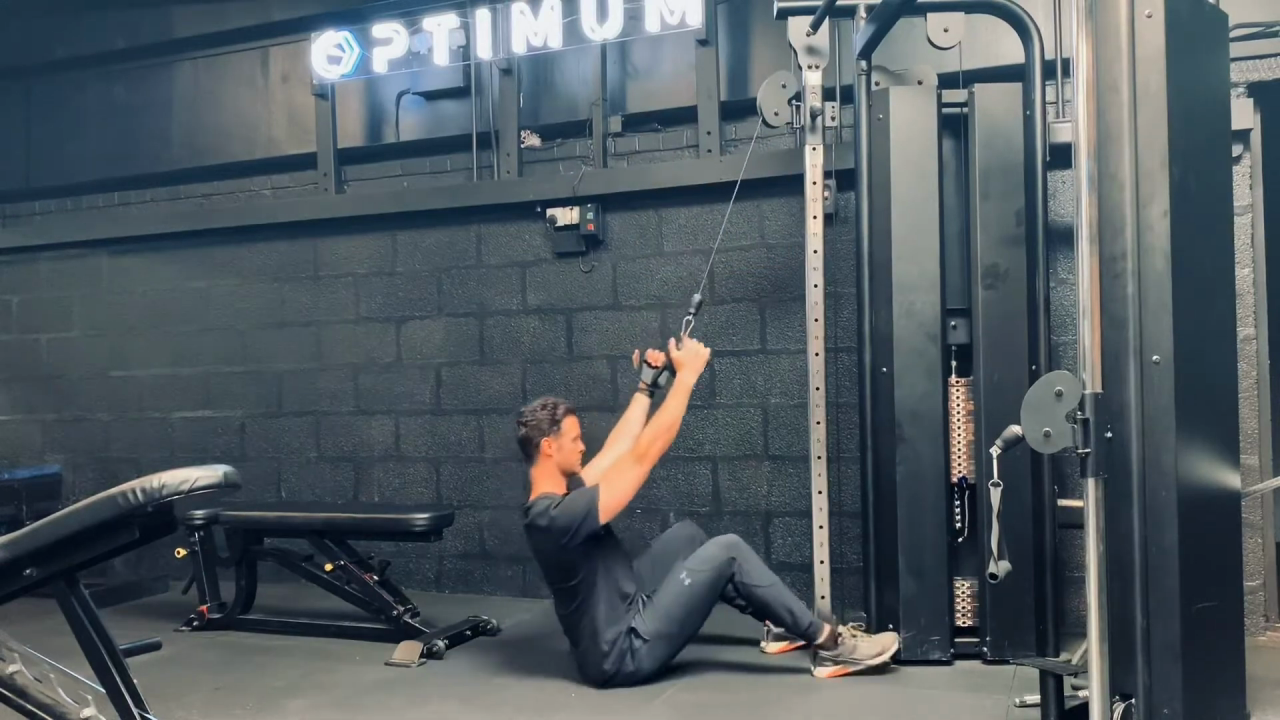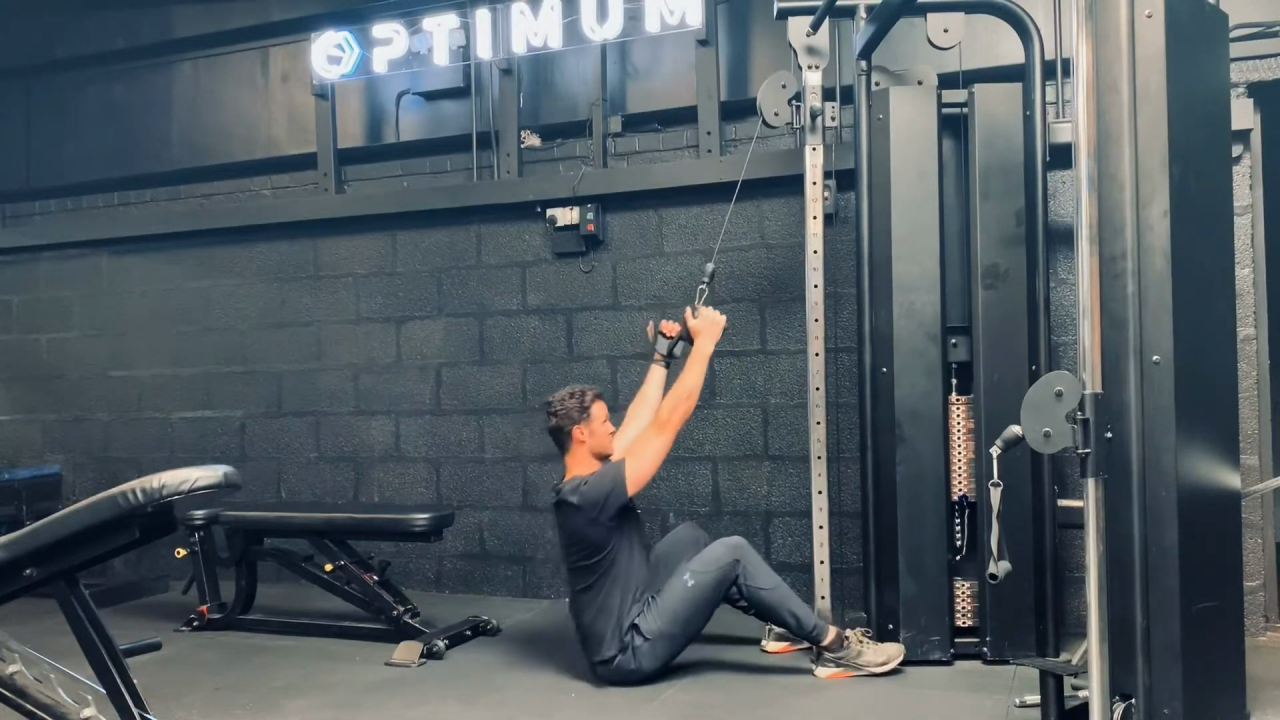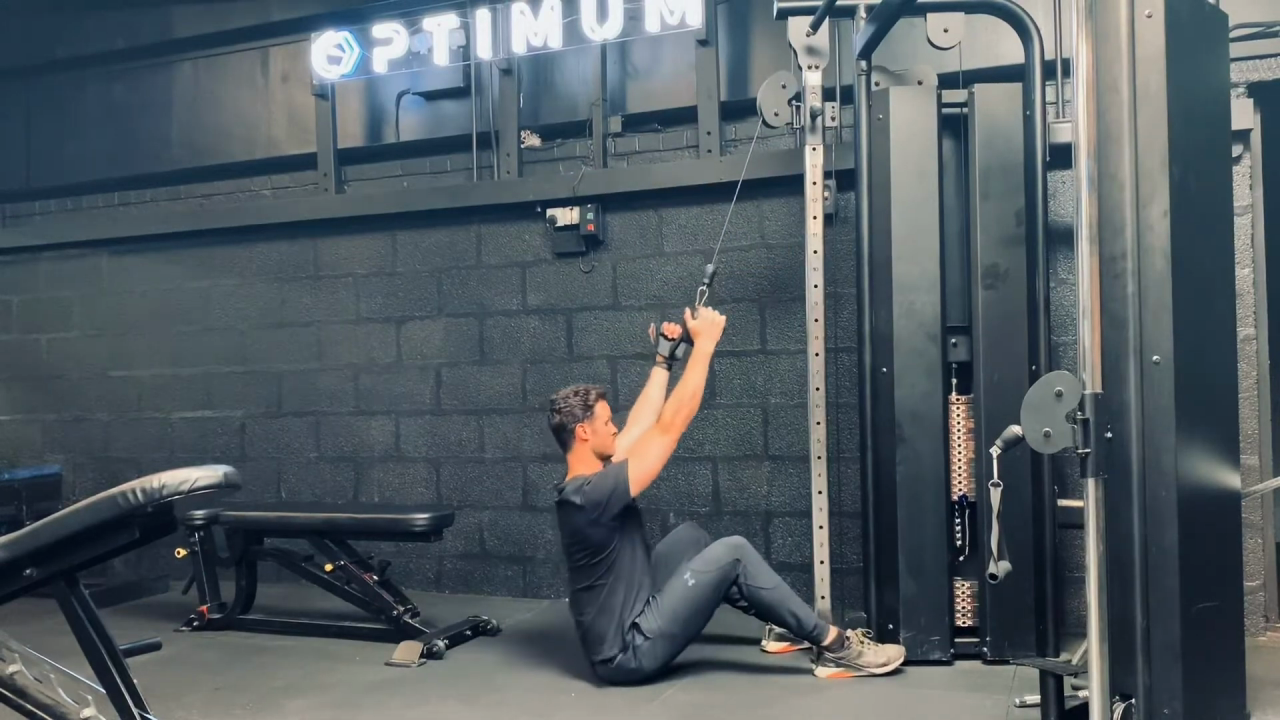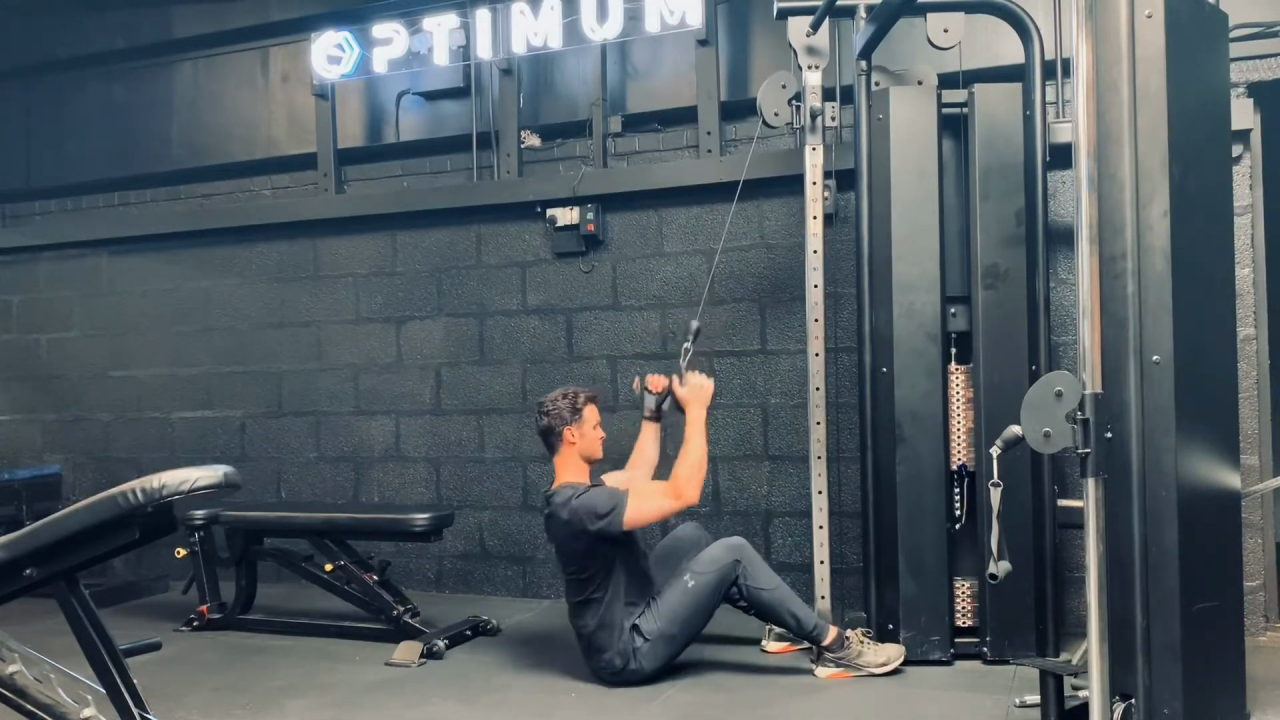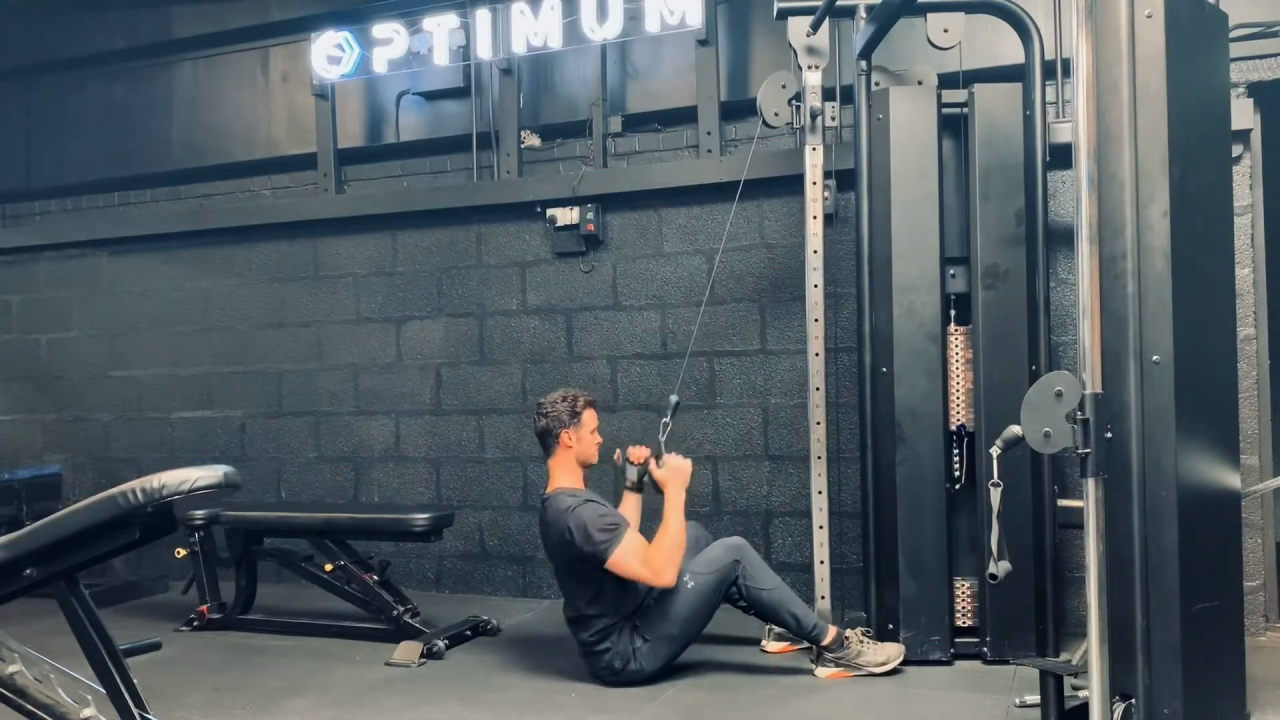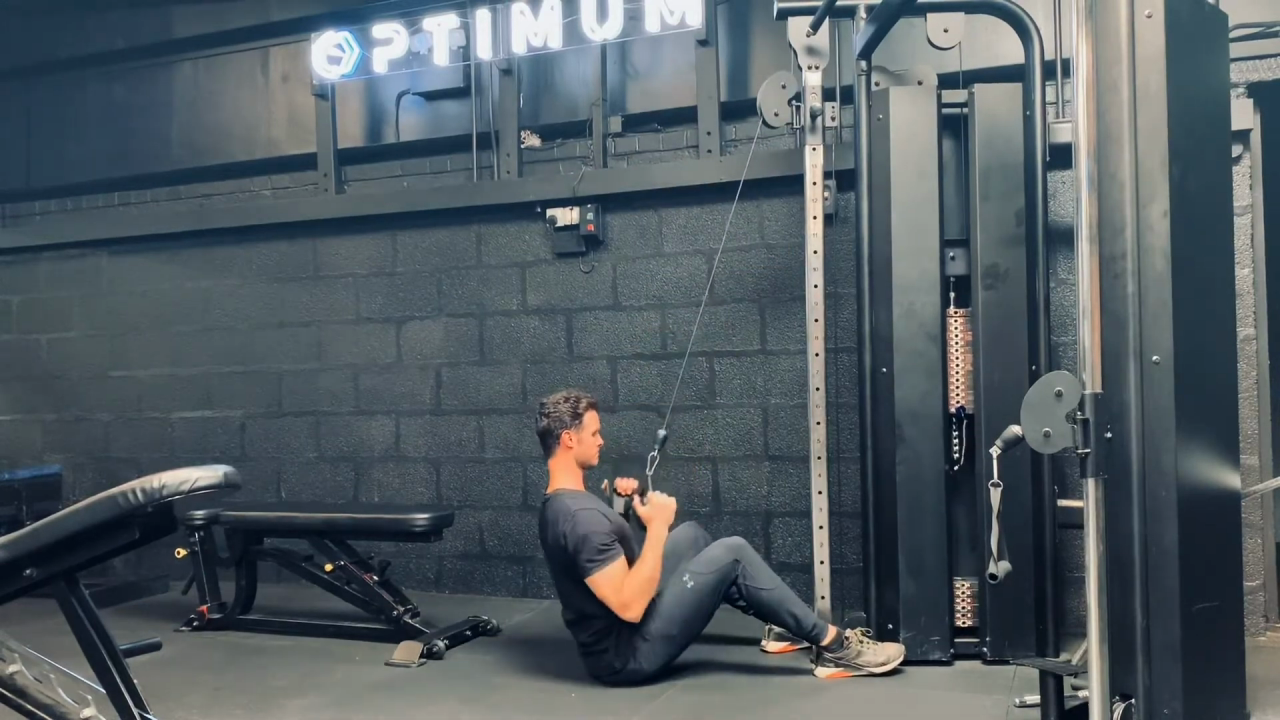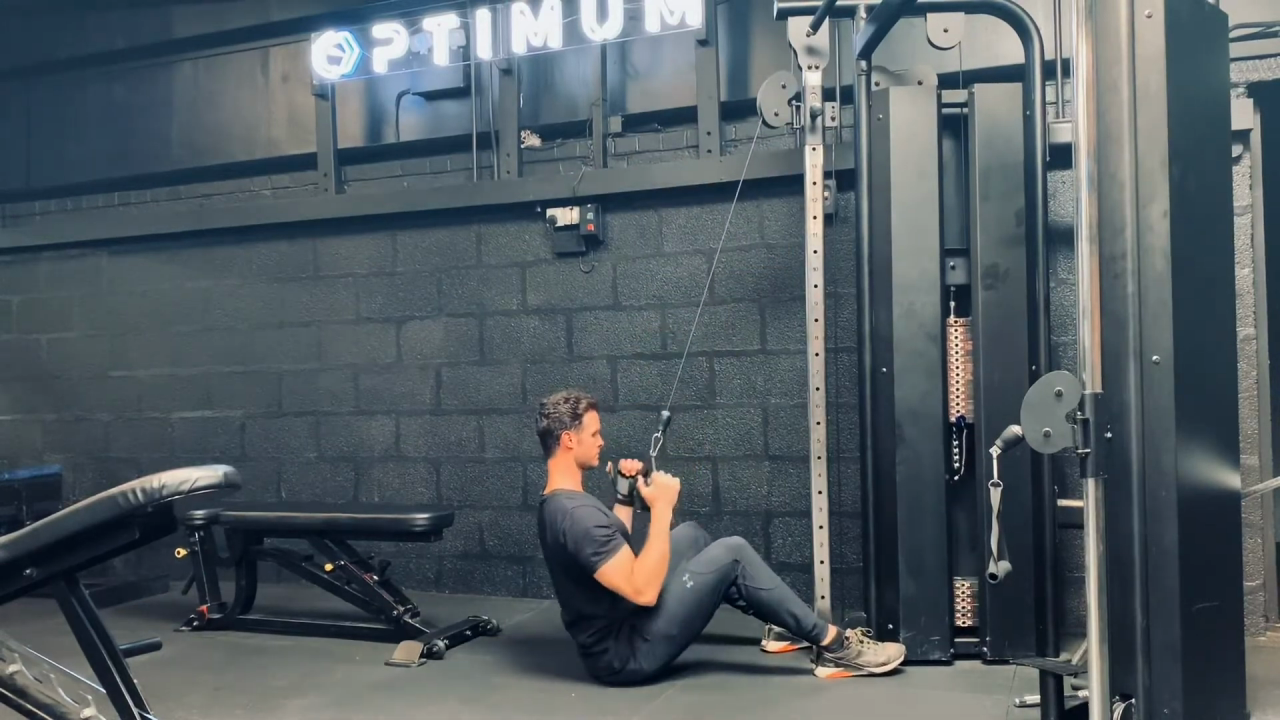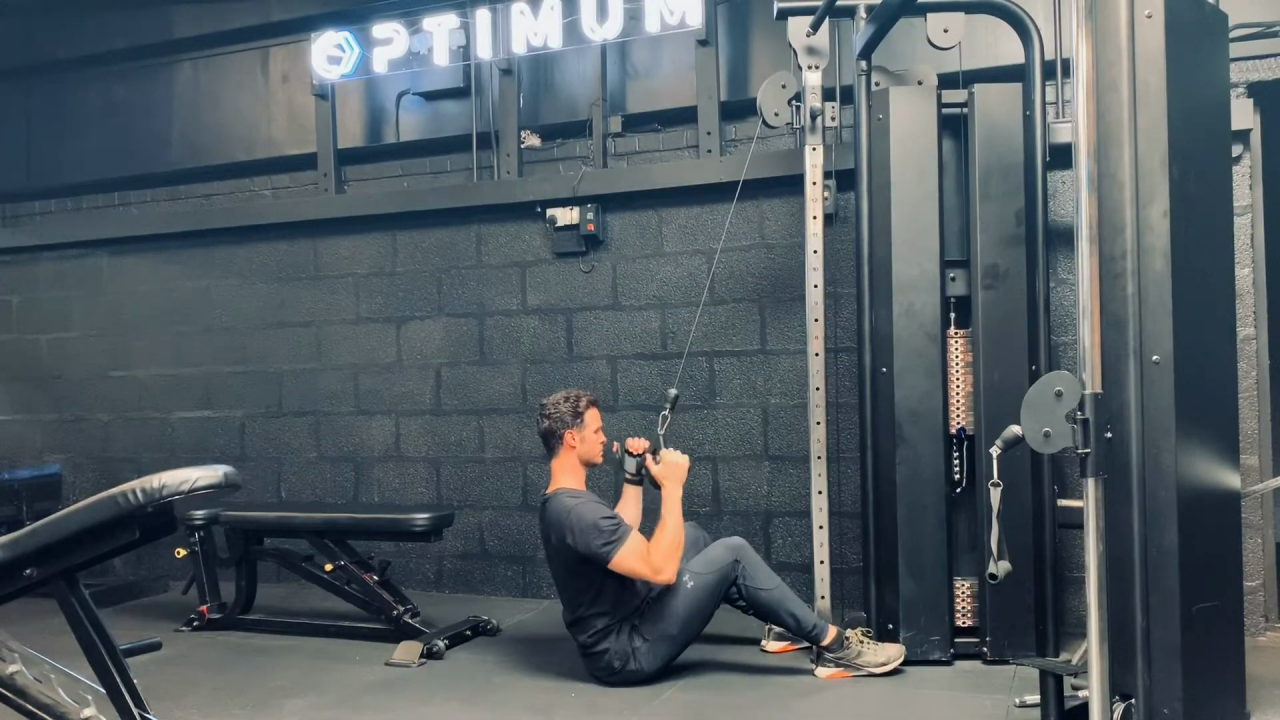
dt=0.3s
person 1, frame 1
left shoulder: (560, 497)
right shoulder: (561, 517)
left elbow: (619, 451)
right elbow: (644, 455)
left wrist: (647, 385)
right wrist: (687, 373)
left hip: (622, 617)
right hip: (624, 655)
left knee: (685, 535)
right knee: (726, 550)
left ankle: (780, 623)
right ankle: (829, 645)
person 1, frame 2
left shoulder: (586, 482)
right shoulder: (591, 495)
left elbow: (640, 423)
right elbow: (667, 424)
left wrist: (661, 357)
right wrist: (704, 342)
left hip: (625, 629)
right hip: (629, 653)
left knee: (690, 538)
right knee: (732, 553)
left ankle: (784, 625)
right ankle: (834, 647)
person 1, frame 3
left shoulder: (587, 482)
right shoulder: (593, 494)
left elbow: (642, 424)
right elbow: (672, 425)
left wrist: (664, 358)
right wrist: (704, 342)
left hip: (625, 628)
right hip: (629, 652)
left knee: (691, 537)
right knee: (732, 552)
left ankle: (783, 626)
right ankle: (836, 647)
person 1, frame 4
left shoulder: (574, 494)
right shoulder: (584, 506)
left elbow: (637, 476)
right elbow: (685, 492)
left wrist: (652, 410)
right wrist: (696, 407)
left hip: (623, 624)
right hip: (627, 653)
left knee: (691, 536)
right knee: (732, 552)
left ankle: (782, 625)
right ankle: (834, 648)
person 1, frame 5
left shoulder: (562, 502)
right shoulder: (577, 513)
left elbow: (620, 541)
right elbow: (664, 572)
left wrist: (634, 483)
right wrist: (674, 489)
left hip: (623, 623)
right hip: (626, 653)
left knee: (693, 535)
right knee: (733, 553)
left ankle: (782, 624)
right ankle: (834, 646)
person 1, frame 6
left shoulder: (561, 504)
right shoulder: (578, 516)
right elbow: (630, 607)
left wrist: (623, 510)
right wrist: (657, 526)
left hip: (615, 635)
right hip: (626, 653)
left knee: (691, 535)
right knee: (731, 553)
left ankle: (782, 625)
right ankle: (833, 647)
person 1, frame 7
left shoulder: (560, 504)
right shoulder: (575, 516)
right elbow: (645, 590)
left wrist: (625, 495)
right wrist: (661, 508)
left hip: (619, 625)
right hip: (625, 653)
left knee: (691, 535)
right knee: (731, 552)
left ankle: (783, 625)
right ankle: (834, 646)
person 1, frame 8
left shoulder: (562, 502)
right shoulder: (578, 512)
left elbow: (622, 536)
right elbow: (662, 569)
left wrist: (634, 475)
right wrist: (671, 486)
left hip: (622, 623)
right hip: (625, 653)
left knee: (691, 535)
right knee: (731, 553)
left ankle: (782, 625)
right ankle: (834, 646)
